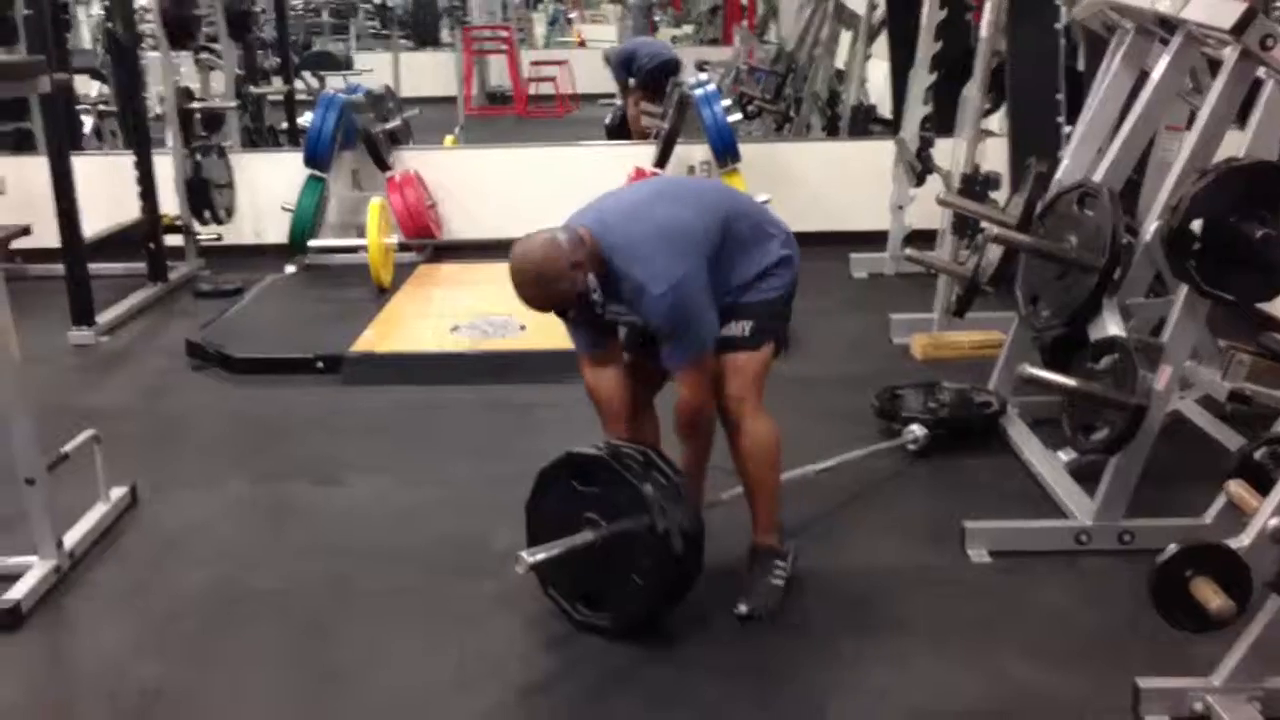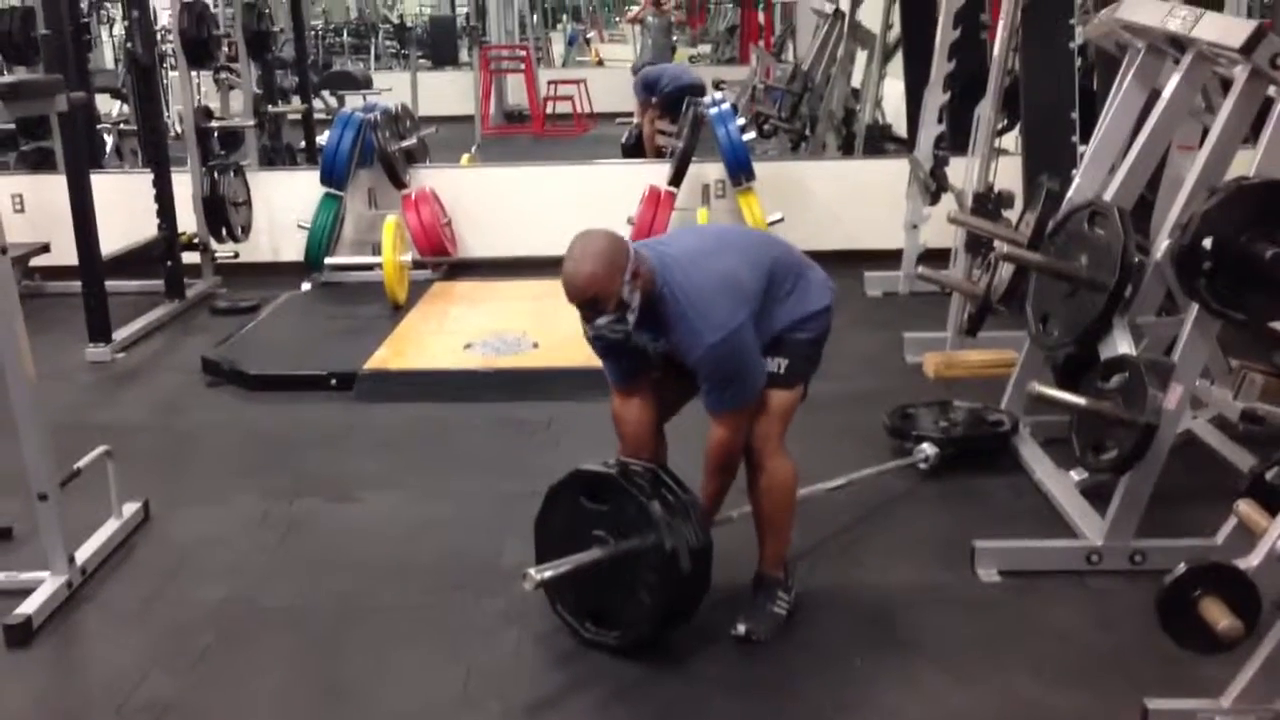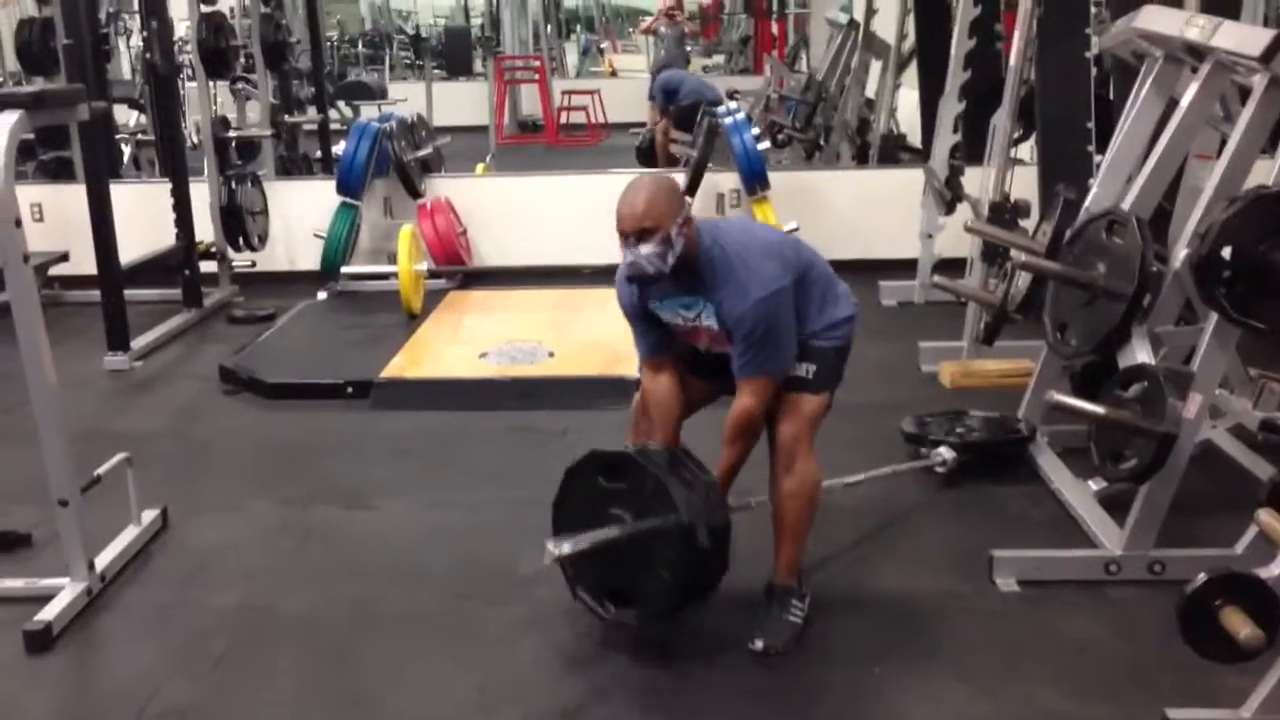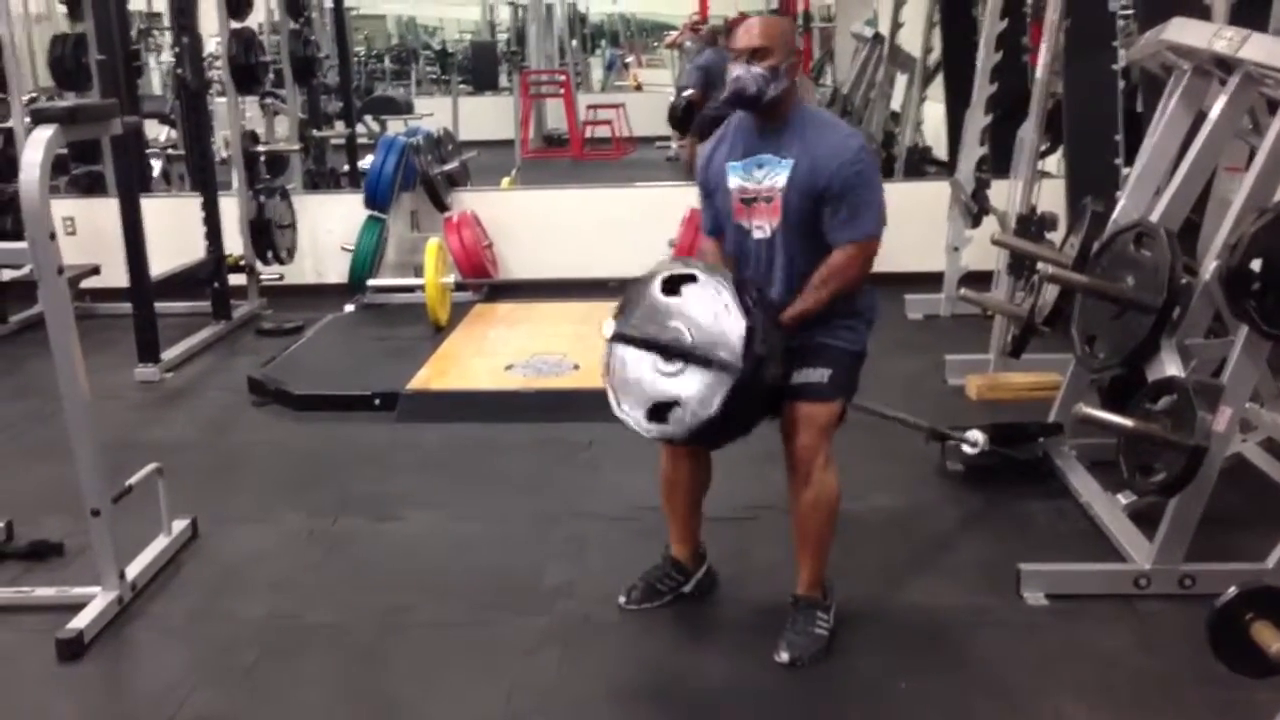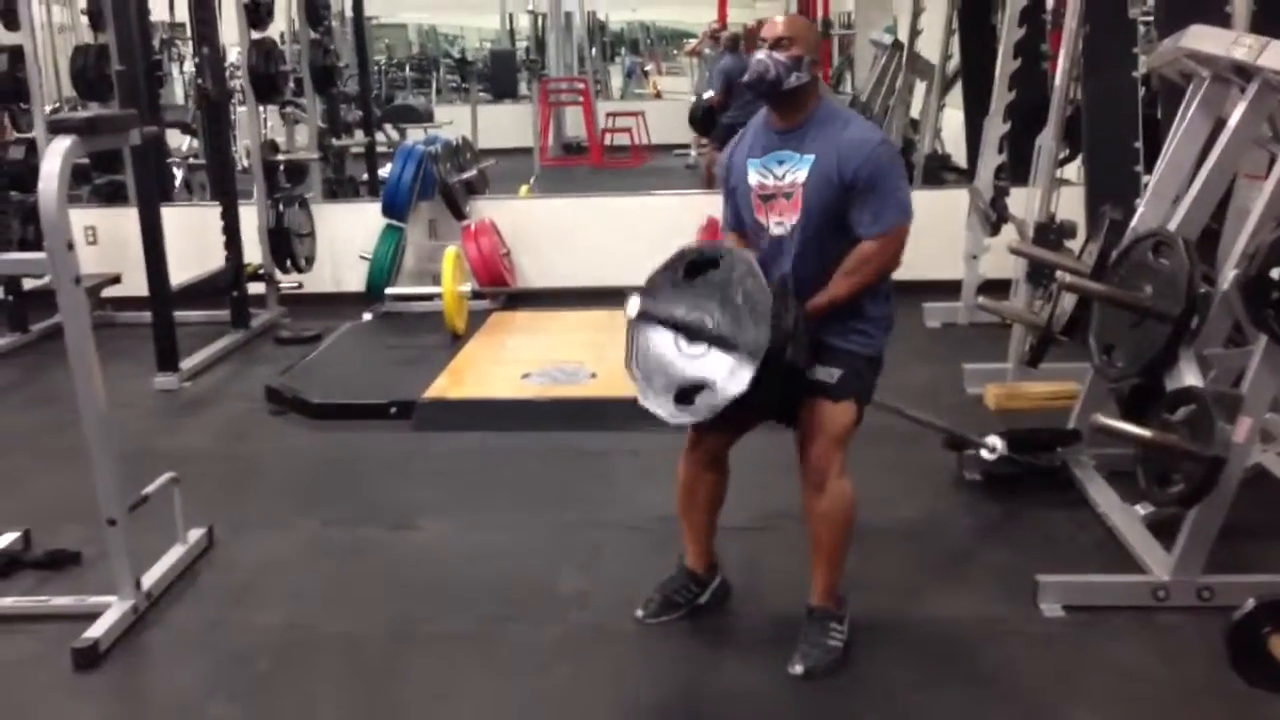
dt=1s
person 1, frame 1
left shoulder: (660, 278)
right shoulder: (565, 262)
left elbow: (695, 387)
right elbow: (602, 368)
left wrist: (689, 484)
left hip: (756, 268)
right hip: (692, 262)
left knee: (737, 402)
right knee: (632, 393)
left ankle: (769, 549)
person 1, frame 2
left shoulder: (710, 321)
right shoulder: (606, 305)
left elbow: (728, 431)
right elbow: (631, 400)
left wrist: (700, 519)
left hip: (794, 309)
left knee: (760, 441)
right knee: (639, 422)
left ankle: (775, 580)
person 1, frame 3
left shoulder: (752, 281)
right shoulder: (636, 282)
left elbow: (754, 398)
right elbow: (659, 372)
left wrist: (716, 488)
left hip: (813, 328)
right hip: (717, 337)
left knee: (788, 440)
right knee: (645, 416)
left ankle: (787, 588)
person 1, frame 4
left shoulder: (840, 150)
right shoulder: (718, 148)
left elbow: (853, 258)
right elbow: (714, 242)
left wrist: (782, 323)
left hip: (823, 325)
left knee: (806, 447)
left ankle: (812, 598)
right ankle: (685, 564)
person 1, frame 5
left shoulder: (862, 146)
right shoulder: (741, 146)
left elbow: (882, 251)
left wrist: (805, 315)
left hip: (840, 328)
left knee: (821, 455)
right knee: (700, 434)
left ankle: (826, 610)
right ankle: (699, 574)
